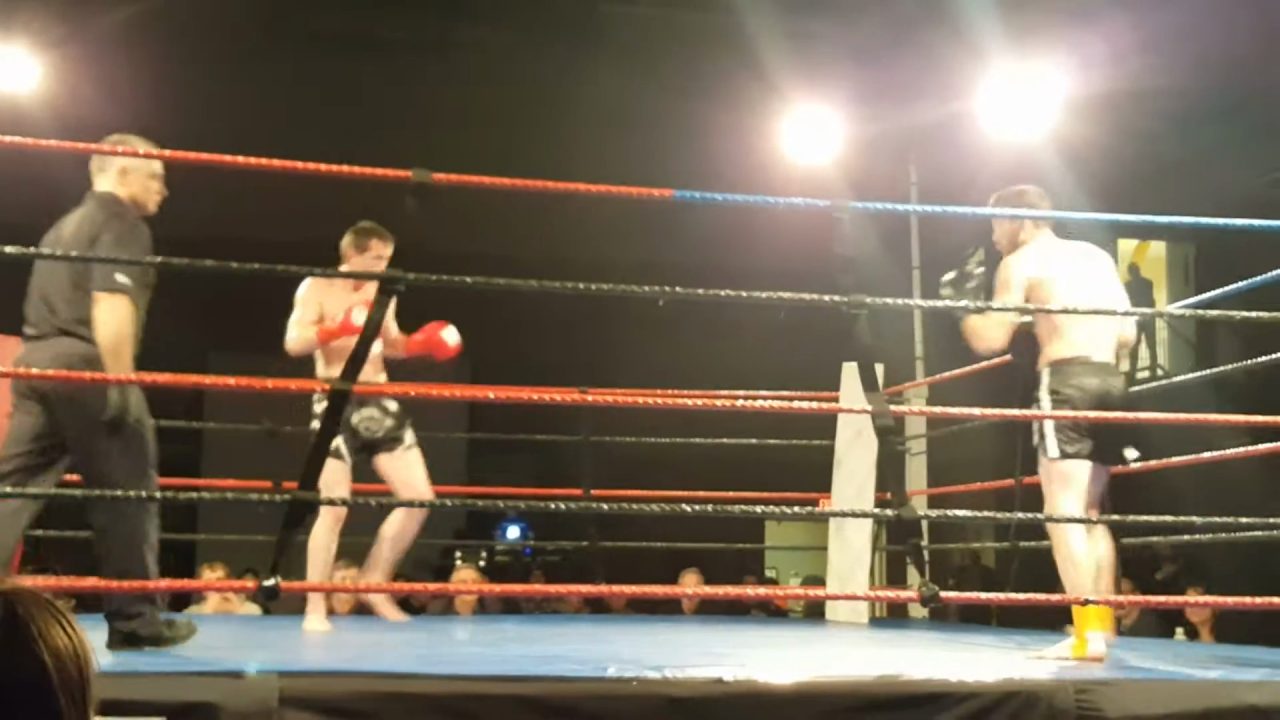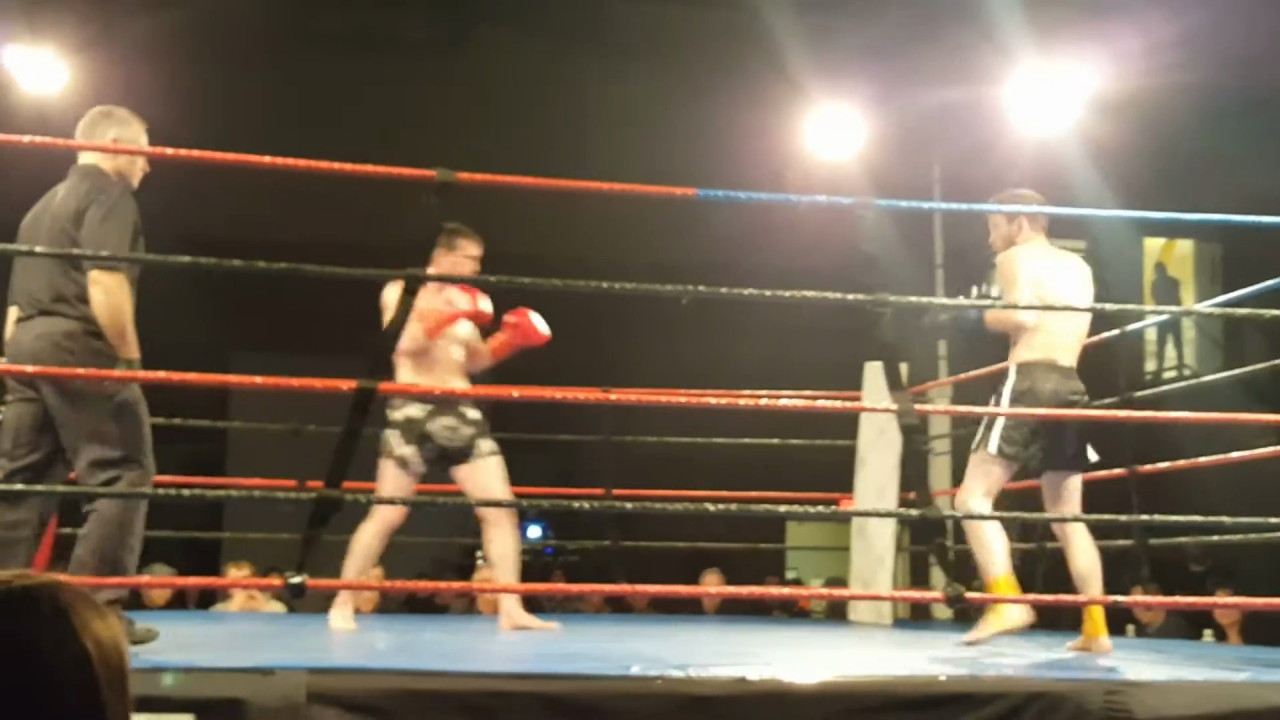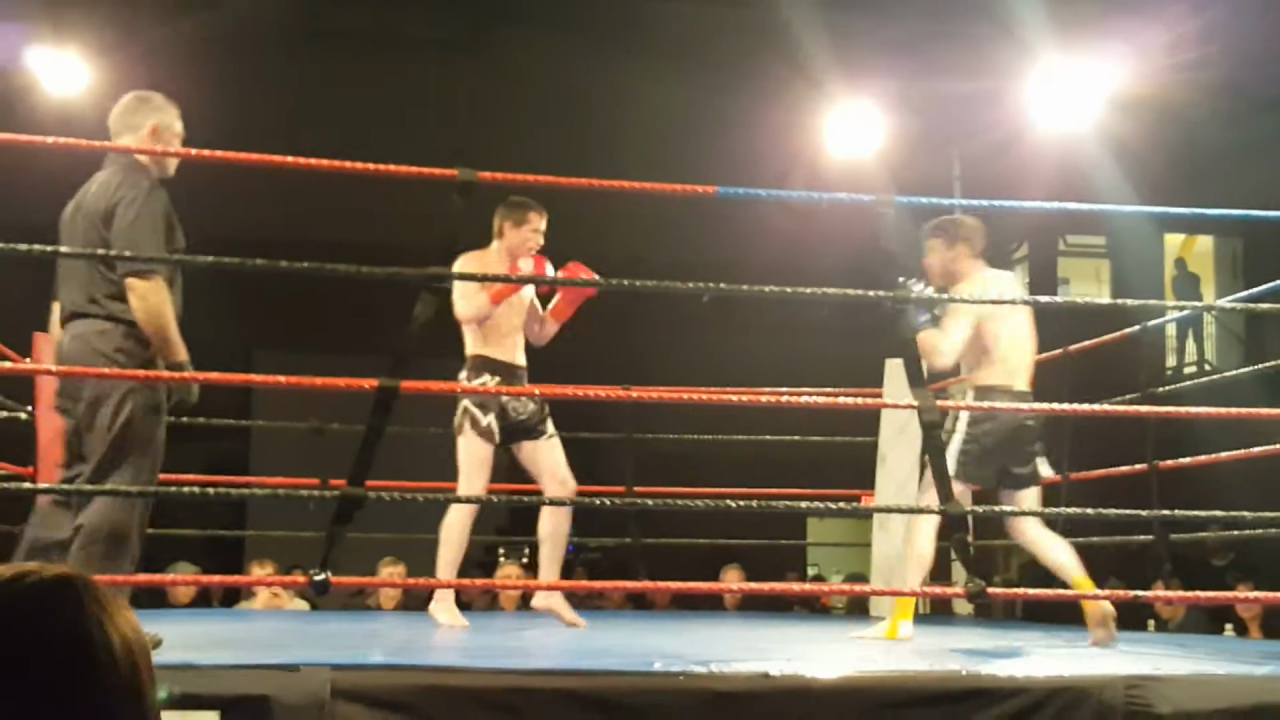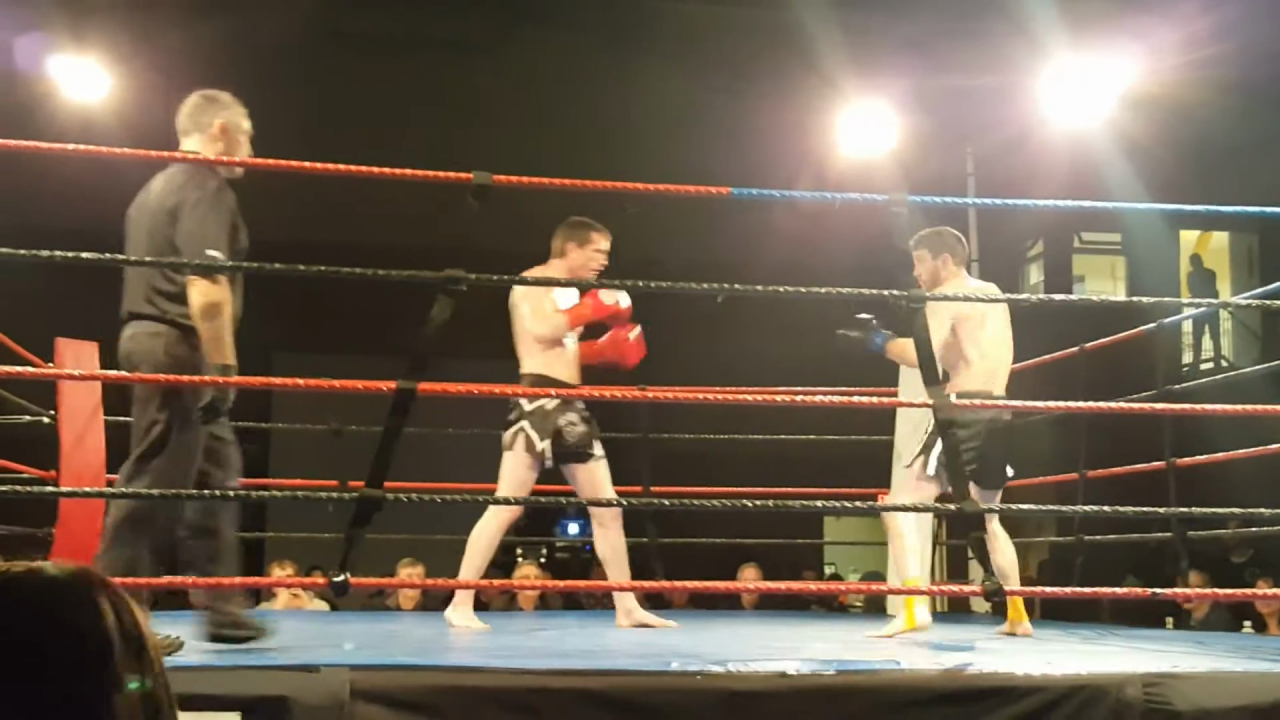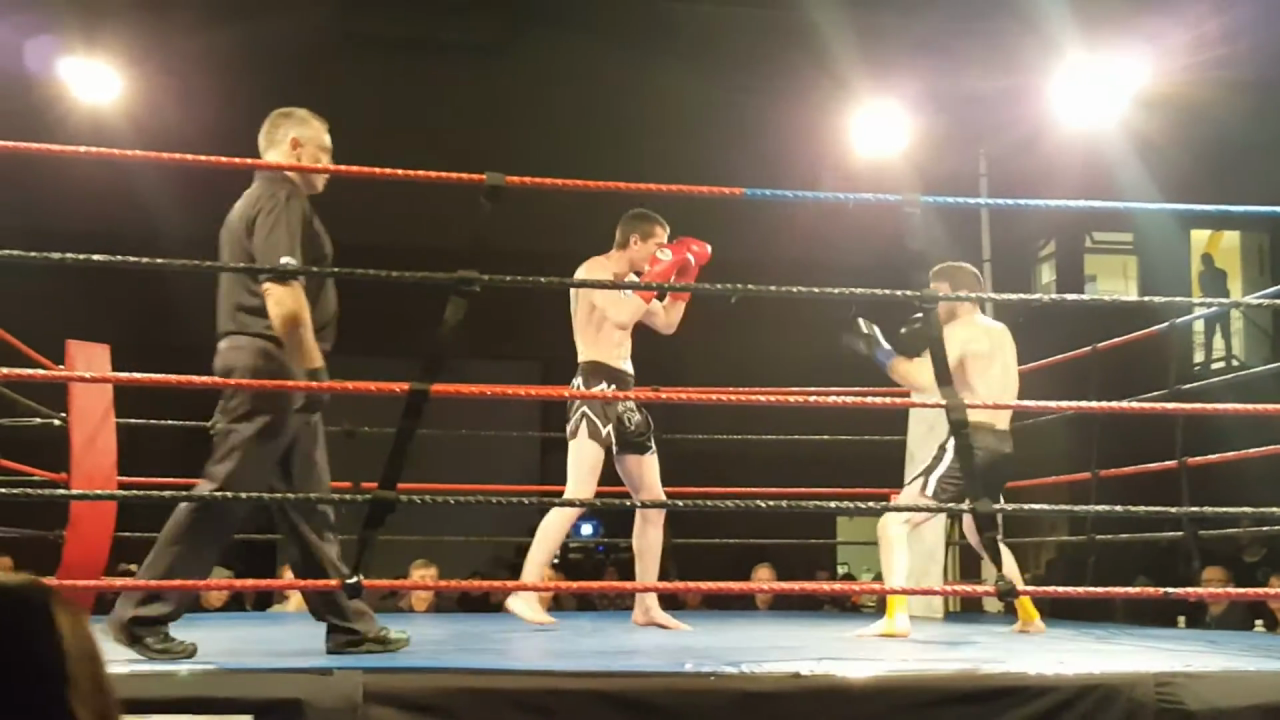
dt=0.3s
person 1, frame 1
left shoulder: (63, 229)
right shoulder: (123, 224)
right elbow: (111, 303)
right wrist: (120, 381)
right hip: (85, 363)
right knee: (126, 493)
right ankle: (132, 617)
person 1, frame 2
left shoulder: (44, 206)
right shoulder: (109, 196)
right elbow: (107, 282)
right wrist: (129, 359)
right hip: (79, 346)
right knee: (119, 474)
right ankle: (93, 607)
person 1, frame 3
left shoulder: (86, 195)
right shoulder: (140, 191)
left elbow: (63, 297)
right elbow: (143, 286)
left wrist: (61, 373)
right wrist: (179, 361)
left hip: (78, 342)
right hip: (119, 349)
left knee: (81, 482)
right knee: (120, 485)
person 1, frame 4
left shoulder: (158, 188)
right shoulder: (206, 191)
right elbow: (207, 290)
right wrist: (224, 366)
left hip: (148, 341)
right hip: (178, 349)
left knee: (215, 476)
right knee: (154, 486)
person 1, frame 5
left shoulder: (252, 202)
right shoulder: (283, 201)
right elbow: (283, 295)
right wrist: (314, 367)
left hip: (251, 358)
right hip: (271, 361)
left knee: (306, 499)
right knee: (224, 494)
person 2, frame 1
left shoulder: (1020, 262)
right shoulder: (1096, 256)
left elbow: (988, 340)
right elbow: (1126, 334)
left wrist: (965, 301)
left hip: (1066, 385)
right hip: (1110, 382)
left knee: (1060, 516)
right knee: (1087, 513)
left ankle: (1088, 634)
right ankle: (1100, 619)
person 2, frame 2
left shoulder: (1017, 258)
right shoulder: (1077, 267)
left elbow: (1018, 317)
left wrist: (977, 312)
left hip: (1030, 388)
right hip: (1071, 388)
left knee: (972, 498)
right knee: (1066, 518)
left ankle: (1007, 601)
right ankle: (1096, 631)
person 2, frame 3
left shoulder: (969, 291)
right shoulder: (1008, 283)
left elbow: (942, 357)
left wrist: (918, 321)
right wrist: (933, 315)
left hip: (987, 410)
right hip: (1021, 411)
left knee: (927, 511)
right knee: (1027, 528)
left ankle: (900, 619)
right ankle: (1095, 602)
person 2, frame 4
left shoulder: (947, 297)
right shoulder: (990, 294)
left elbow: (921, 356)
left wrist: (878, 340)
left hip: (964, 415)
right hip: (994, 415)
left knee: (900, 507)
right knee: (985, 520)
left ankle: (913, 608)
right ankle: (1017, 616)
person 2, frame 5
left shoulder: (959, 331)
right shoulder: (998, 332)
left elbow: (922, 380)
left wrist: (881, 351)
right wrist: (929, 346)
left hip: (967, 443)
right hip: (998, 444)
left knee: (893, 522)
right knee: (979, 532)
left ankle: (895, 615)
right ankle: (1029, 615)
person 3, frame 1
left shoulder: (381, 294)
right shoulder: (316, 288)
right elbow: (294, 342)
left wrist: (423, 342)
right wrist: (344, 325)
left hip: (380, 402)
left knee: (419, 499)
right knee: (334, 509)
left ankle: (374, 581)
right ankle: (315, 609)
person 3, frame 2
left shoulder: (465, 299)
right shoulder: (402, 292)
right elbow: (400, 343)
left wrist: (513, 340)
right wrist: (451, 316)
left hip: (462, 412)
right hip: (416, 409)
left knee: (501, 508)
right knee: (388, 516)
left ankle: (512, 608)
right ankle: (344, 602)
person 3, frame 3
left shoulder: (524, 275)
right shoulder: (471, 263)
left elbow: (538, 334)
right elbow: (465, 311)
left wrist: (569, 297)
right wrist: (512, 284)
left hip: (520, 386)
right hip: (484, 381)
left knee: (563, 486)
right knee: (472, 493)
left ankle: (549, 589)
right ankle: (443, 597)
person 3, frame 4
left shoulder: (572, 291)
right shoulder: (534, 283)
right elbow: (541, 331)
left wrist: (604, 350)
right wrist: (591, 308)
left hip: (570, 405)
right hip: (539, 401)
left knee: (608, 507)
right knee: (508, 507)
left ankle: (628, 608)
right ankle: (461, 601)
person 3, frame 5
left shoulder: (628, 280)
right shoulder: (594, 270)
left elbow: (666, 323)
right elbow: (622, 316)
left wrist: (685, 274)
right wrist: (659, 275)
left hip: (624, 393)
right hip: (595, 387)
left knee: (653, 502)
right knee: (579, 497)
left ankle: (646, 605)
right ankle: (525, 591)
